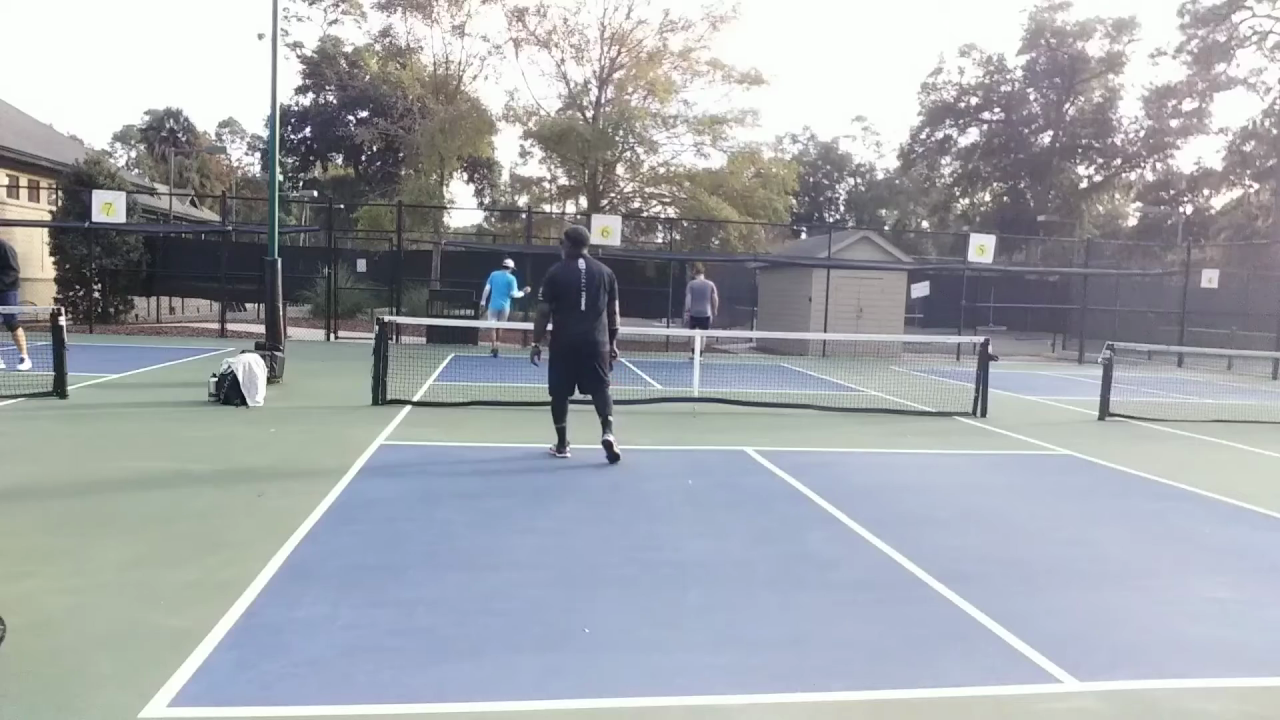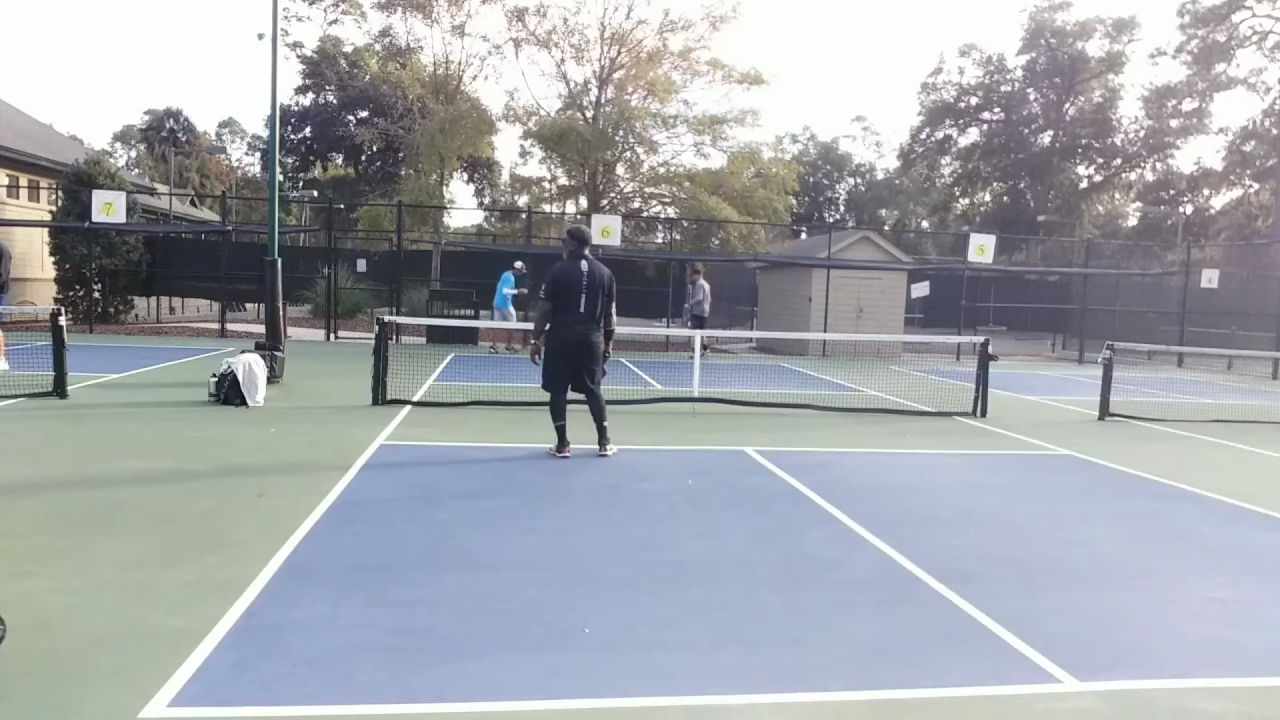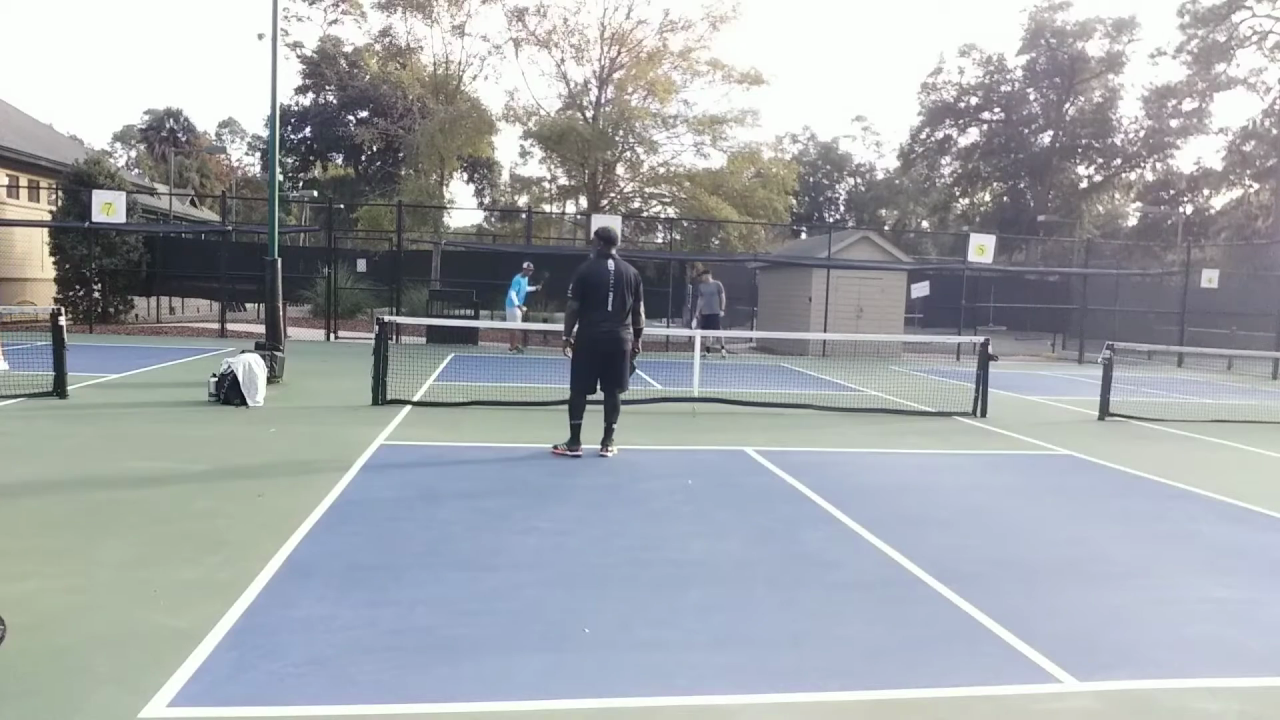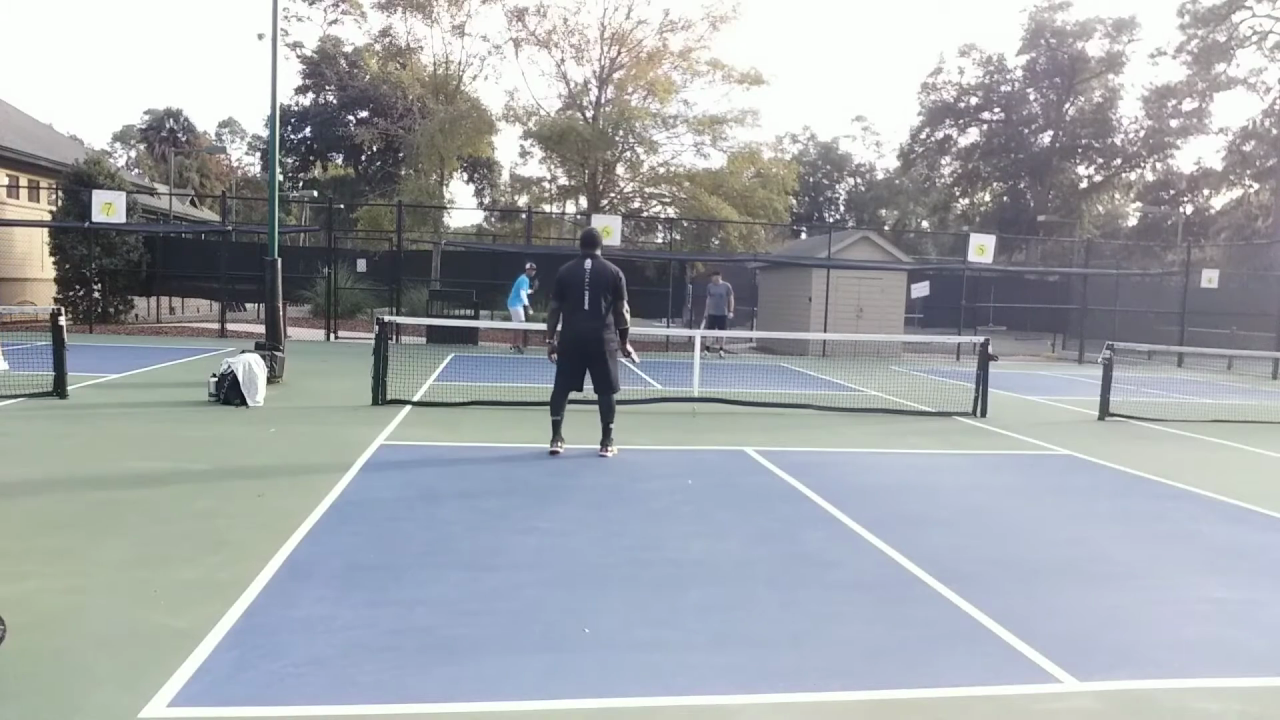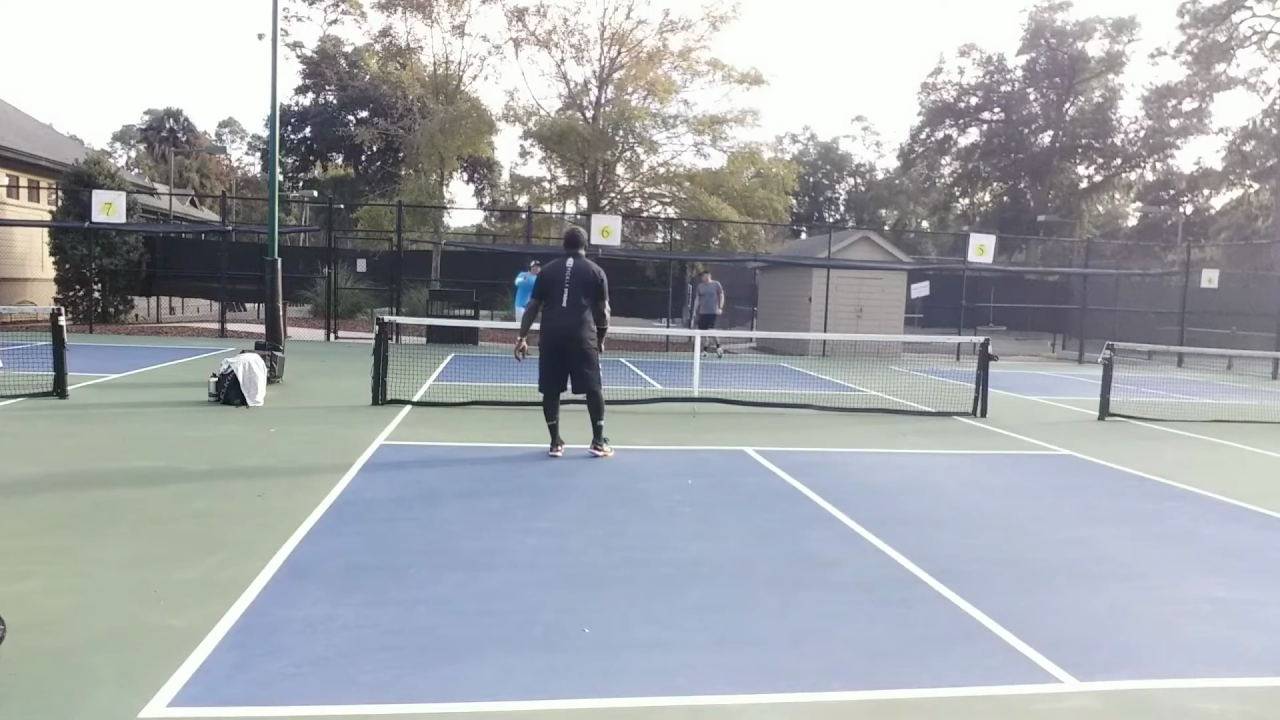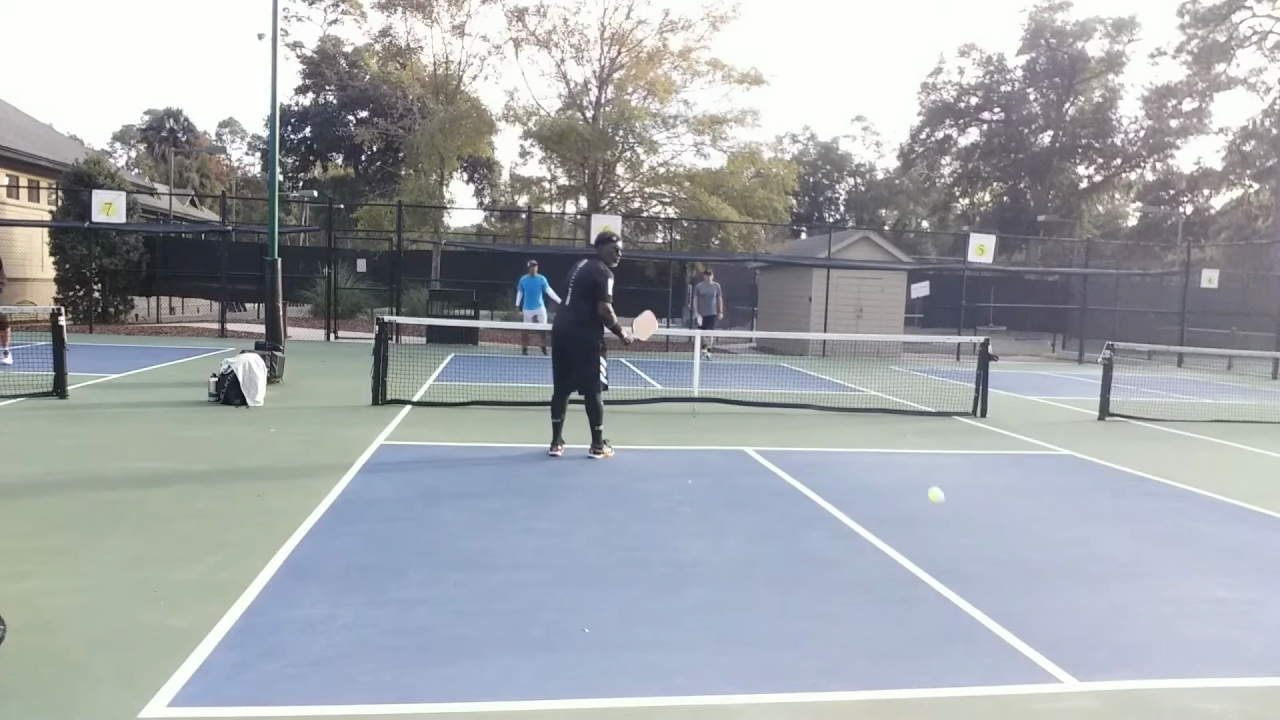
dt=0.7s
person 1, frame 1
left shoulder: (556, 272)
right shoulder: (605, 272)
left elbow: (543, 311)
right elbow: (613, 311)
left wrist: (536, 342)
right wrist: (612, 341)
left hip: (564, 342)
right hip: (596, 341)
left knee: (560, 393)
right knee: (601, 389)
left ankle: (562, 444)
right ankle: (607, 434)
person 1, frame 2
left shoulder: (559, 271)
right shoulder: (605, 273)
left elbow: (544, 310)
right elbow: (610, 313)
left wrist: (536, 340)
right wrist: (608, 342)
left hip: (561, 340)
right hip: (591, 341)
left knee: (558, 391)
right knee: (593, 390)
left ankle: (562, 444)
right ankle: (604, 442)
person 1, frame 3
left shoulder: (586, 270)
right shoulder: (631, 273)
left elbow: (573, 308)
right elbow: (638, 311)
left wrist: (567, 336)
right wrist: (636, 339)
left hip: (589, 339)
right hip: (619, 340)
left knee: (579, 390)
right knee: (612, 391)
left ankle: (574, 442)
right ankle: (607, 443)
person 1, frame 4
left shoulder: (565, 272)
right shoulder: (613, 272)
left elbow: (554, 309)
right elbow: (622, 311)
left wrist: (551, 340)
right wrist: (624, 341)
left hip: (570, 339)
right hip: (602, 339)
left knee: (561, 388)
right knee: (606, 391)
left ankle: (556, 439)
right ankle: (606, 443)
person 1, frame 5
left shoulder: (547, 270)
right shoulder: (595, 271)
left elbow: (532, 307)
right elbow: (603, 311)
left wrist: (522, 338)
right wrist: (600, 339)
left hip: (551, 337)
right hip: (582, 337)
left knee: (551, 390)
right knee: (593, 389)
left ankle: (555, 443)
right ankle: (598, 442)
person 1, frame 6
left shoulder: (579, 267)
right shoulder: (603, 273)
right elbow: (604, 310)
right wrist: (621, 334)
left hip: (561, 332)
right hip: (584, 337)
left knee: (561, 390)
right knee: (593, 390)
left ankle: (556, 442)
right ankle: (598, 445)
